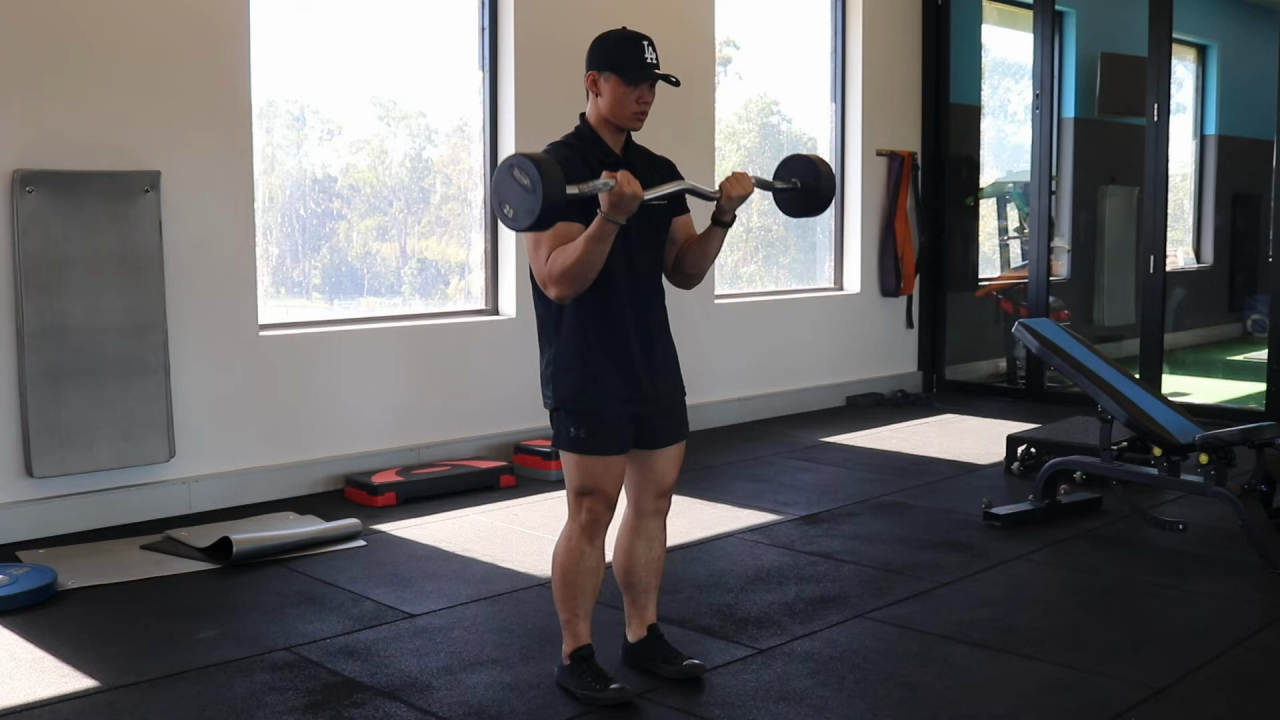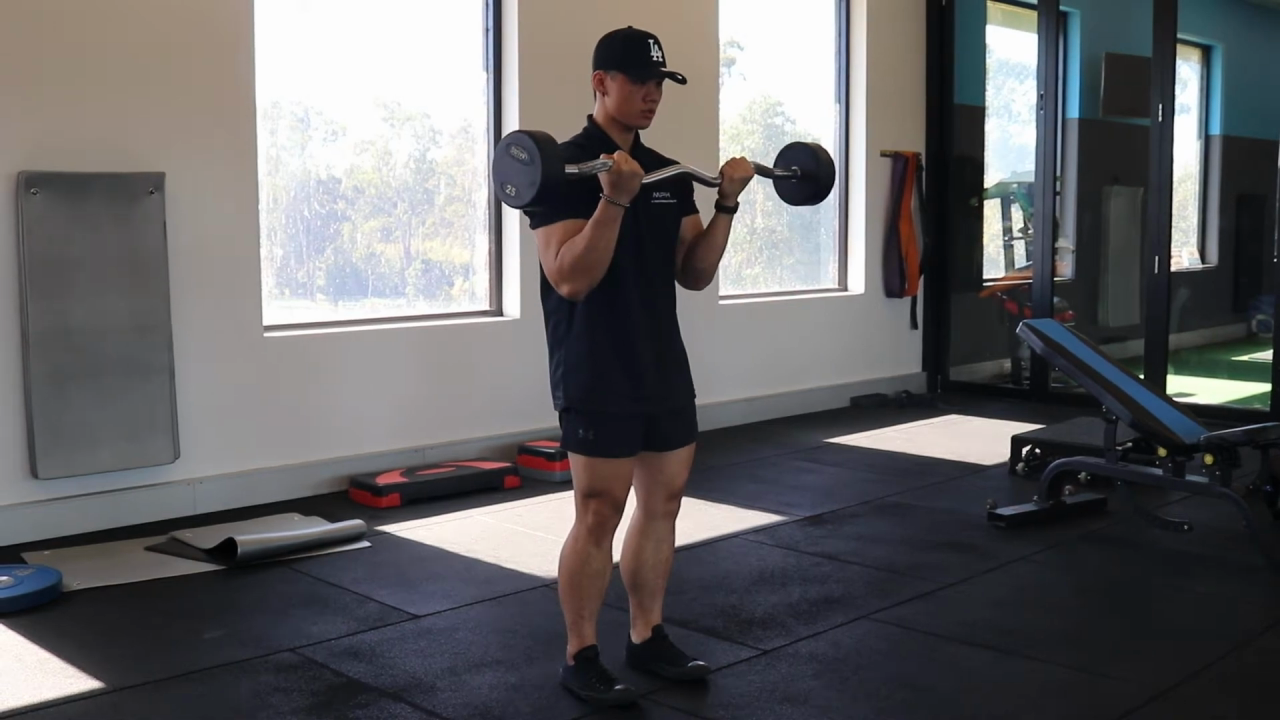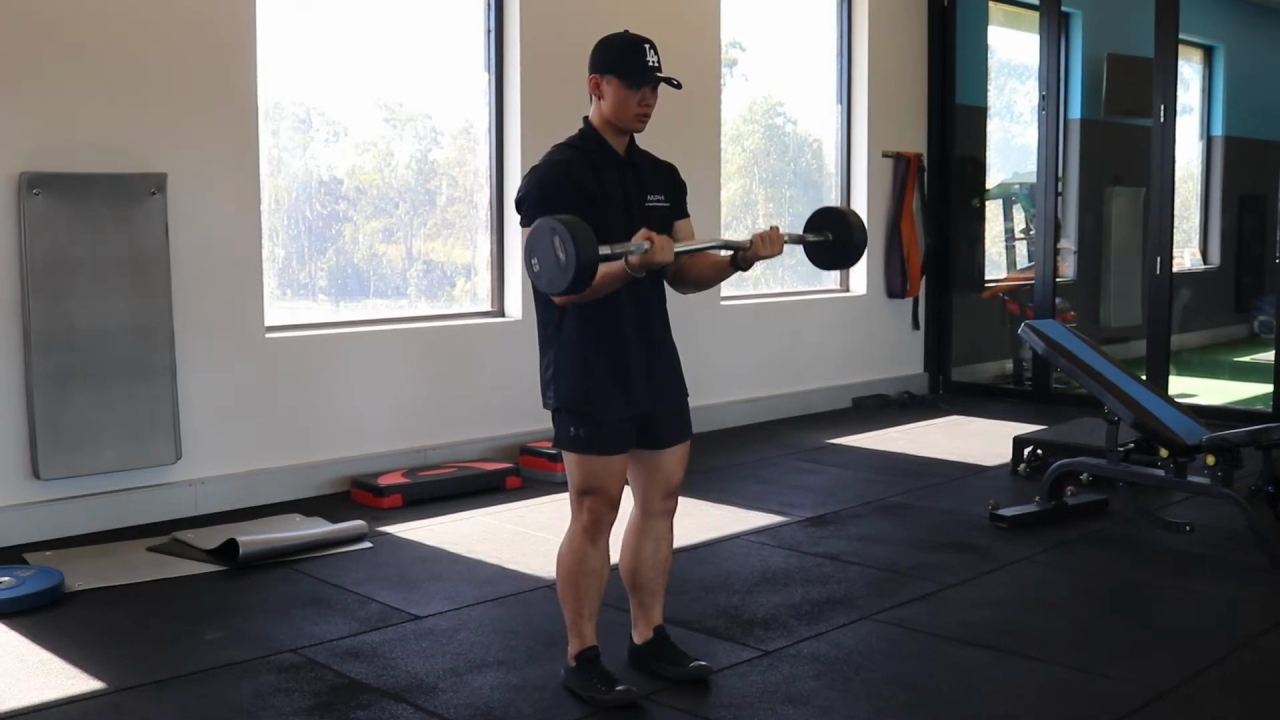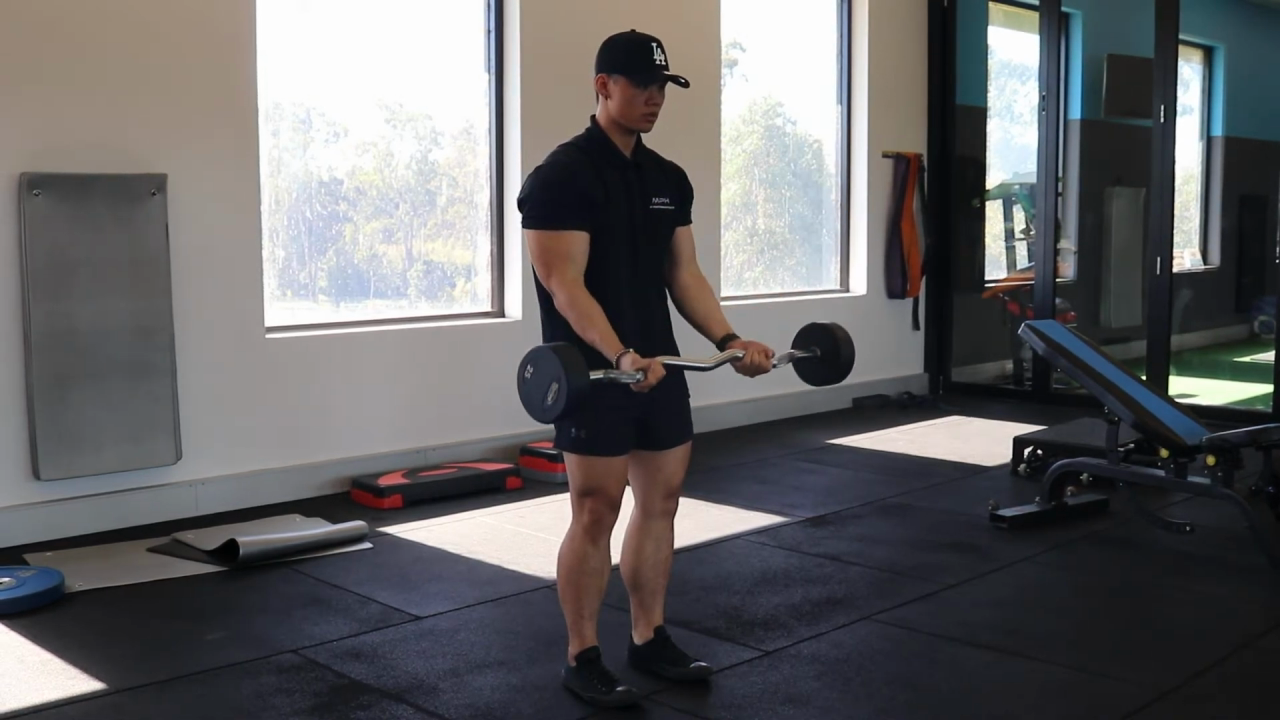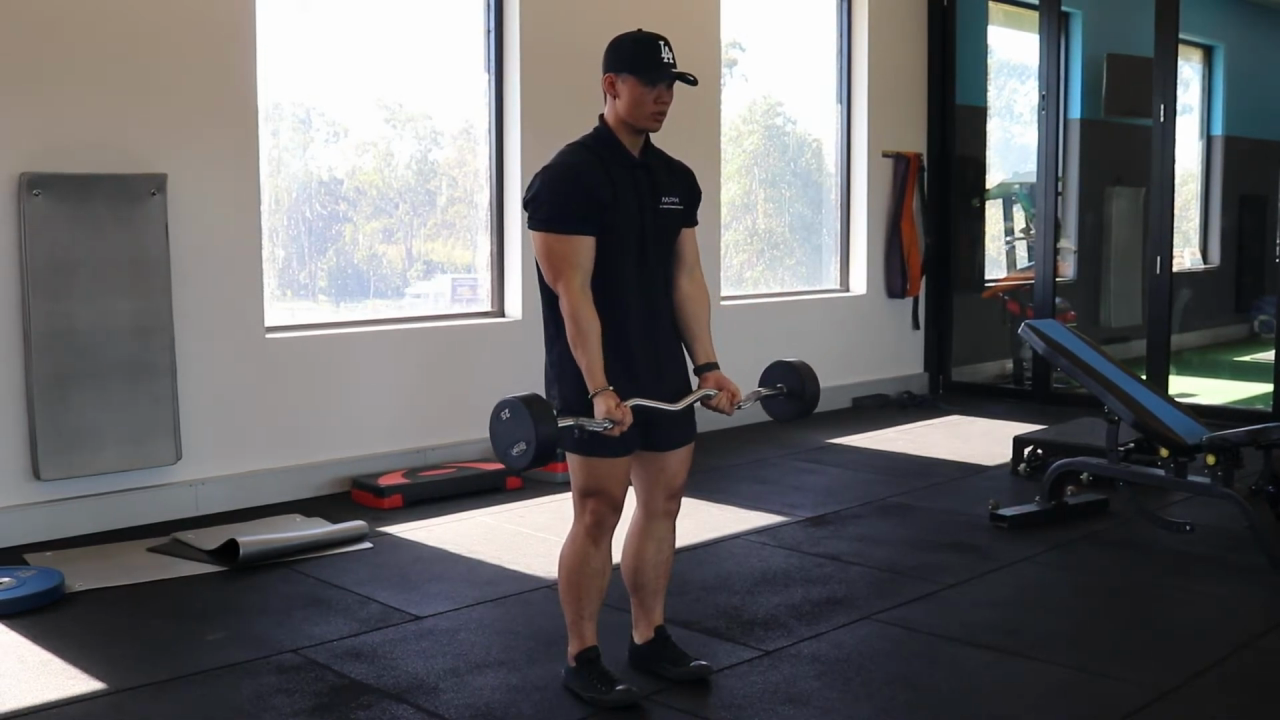
dt=1s
person 1, frame 1
left shoulder: (661, 171)
right shoulder: (559, 167)
left elbow: (684, 273)
right elbow: (558, 282)
left wrist: (723, 216)
right wrist: (611, 216)
left hip: (654, 368)
right hip: (588, 378)
left knee: (653, 503)
right knee: (590, 513)
left ankle: (643, 636)
right ankle: (575, 656)
person 1, frame 2
left shoulder: (668, 174)
right shoulder: (567, 168)
left elbow: (694, 274)
right elbow: (570, 279)
left wrist: (726, 203)
right wrist: (614, 199)
left hip: (663, 369)
right hip: (598, 379)
left knee: (662, 505)
right knee: (599, 517)
left ankle: (648, 638)
right ankle: (580, 658)
person 1, frame 3
left shoulder: (663, 177)
right shoulder: (559, 174)
left elbow: (684, 271)
left wrist: (741, 257)
right wrist: (630, 262)
left hip: (656, 367)
right hip: (590, 378)
left knee: (659, 503)
right knee: (595, 515)
left ankle: (650, 638)
right ankle: (582, 658)
person 1, frame 4
left shoulder: (669, 179)
right shoulder: (562, 176)
left elbow: (683, 274)
right elbow: (564, 286)
left wrist: (728, 340)
right wrist: (619, 357)
left hip: (660, 371)
right hip: (595, 379)
left knee: (660, 504)
right knee: (596, 514)
left ankle: (649, 639)
right ankle: (582, 658)
person 1, frame 5
left shoulder: (677, 179)
right shoulder: (570, 176)
left elbow: (686, 278)
right elbow: (571, 291)
left wrist: (707, 366)
right wrist: (599, 389)
left hip: (663, 373)
right hip: (599, 380)
left knee: (662, 503)
right knee: (598, 514)
left ankle: (649, 638)
right ankle: (583, 658)
